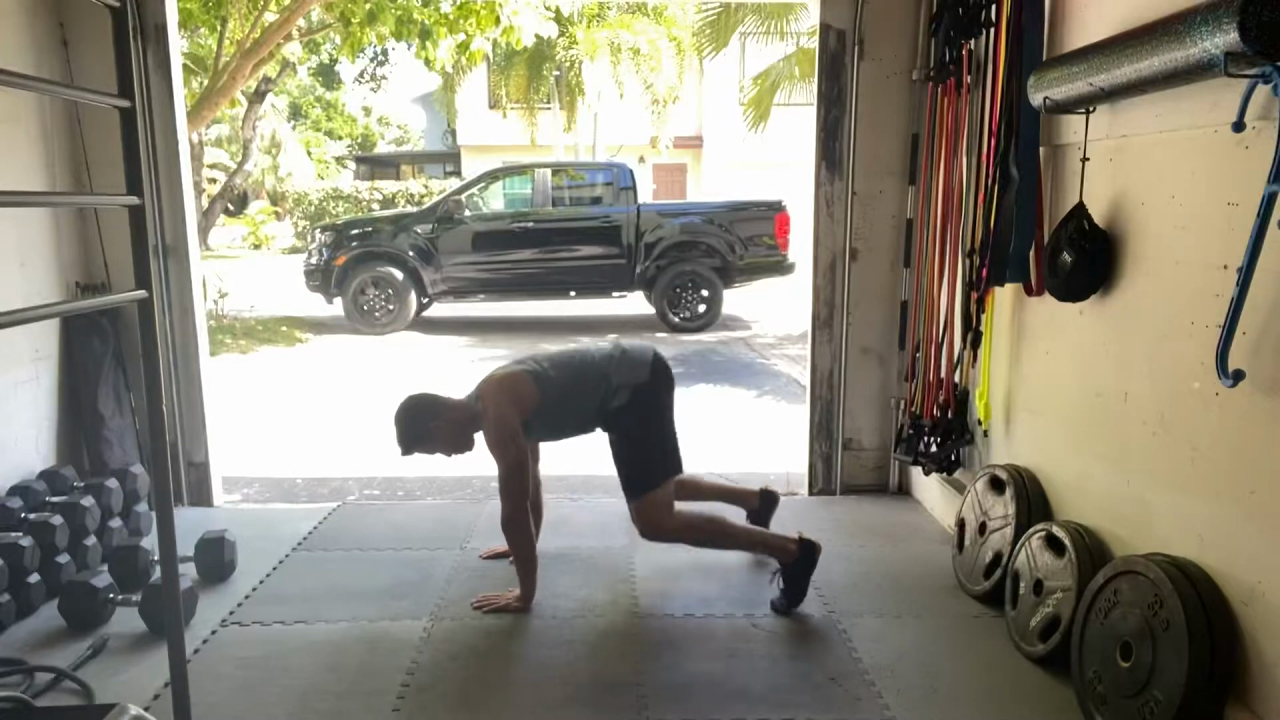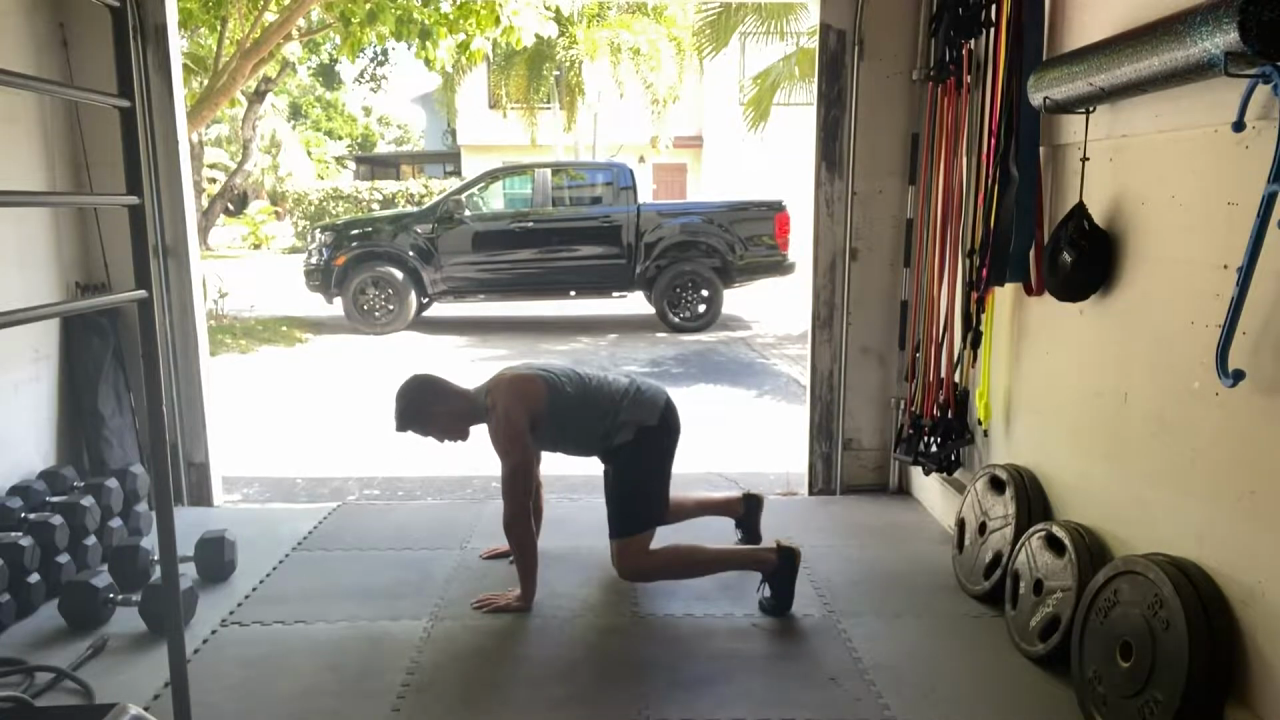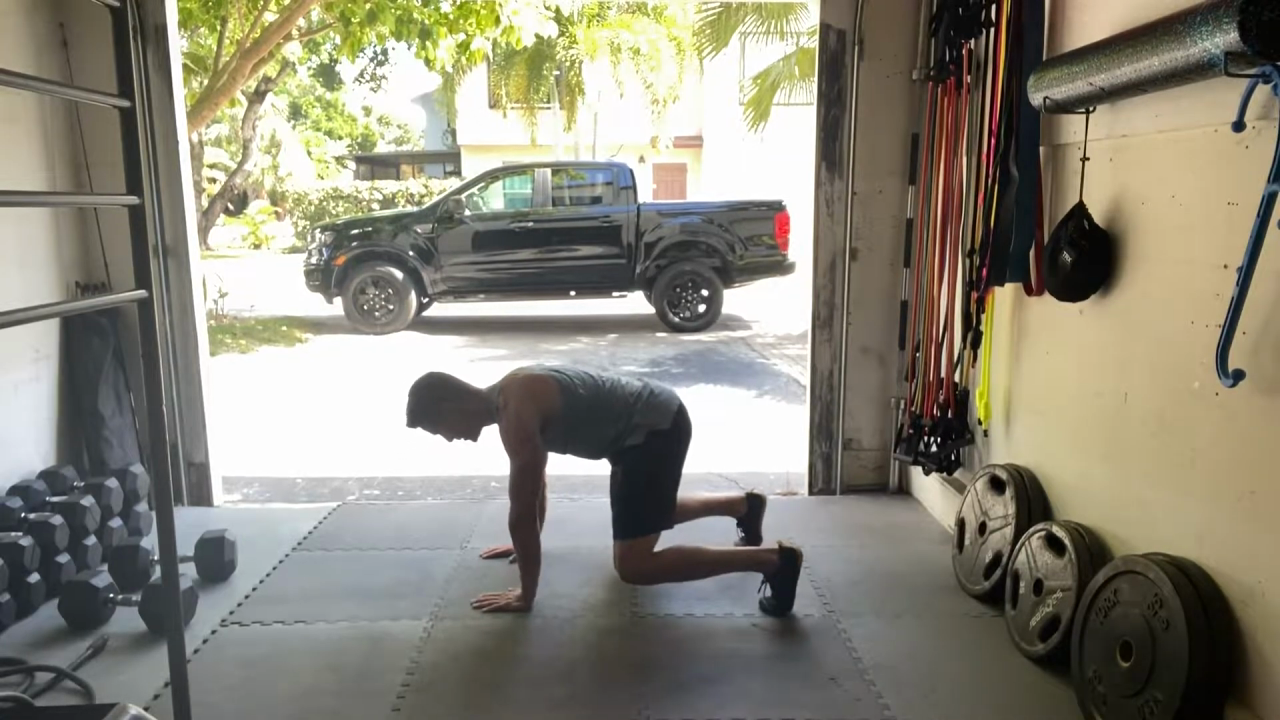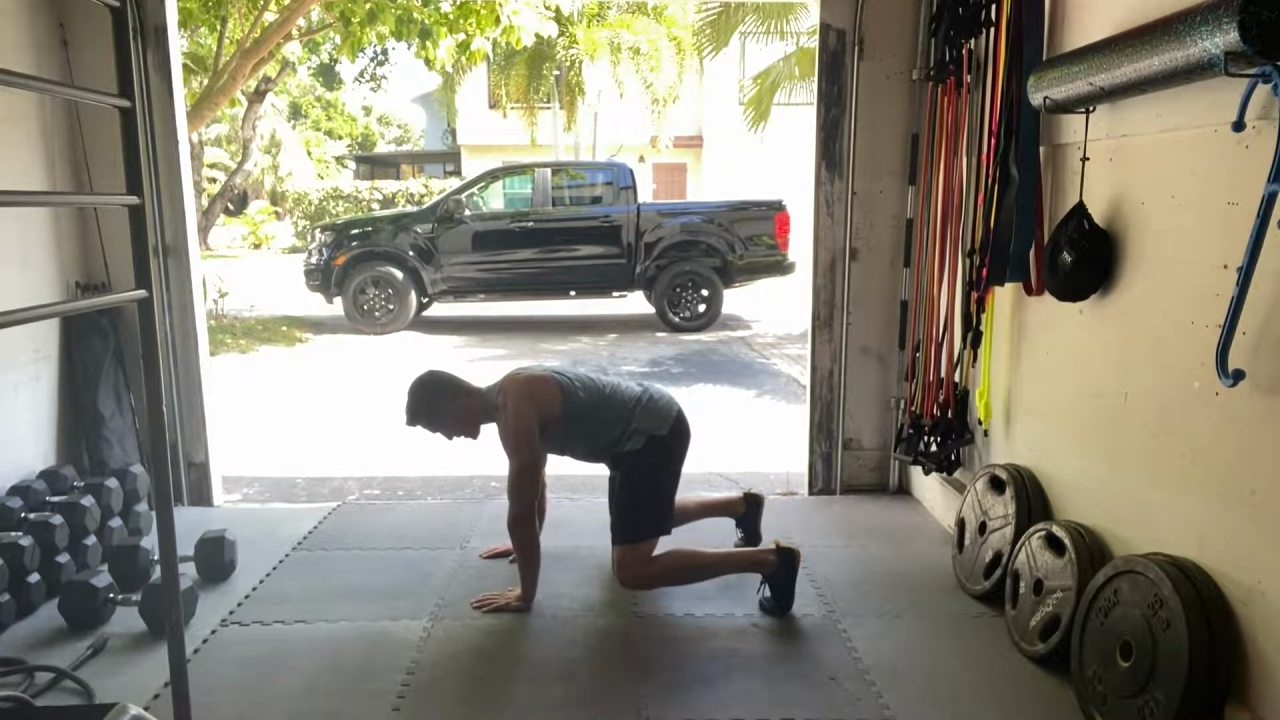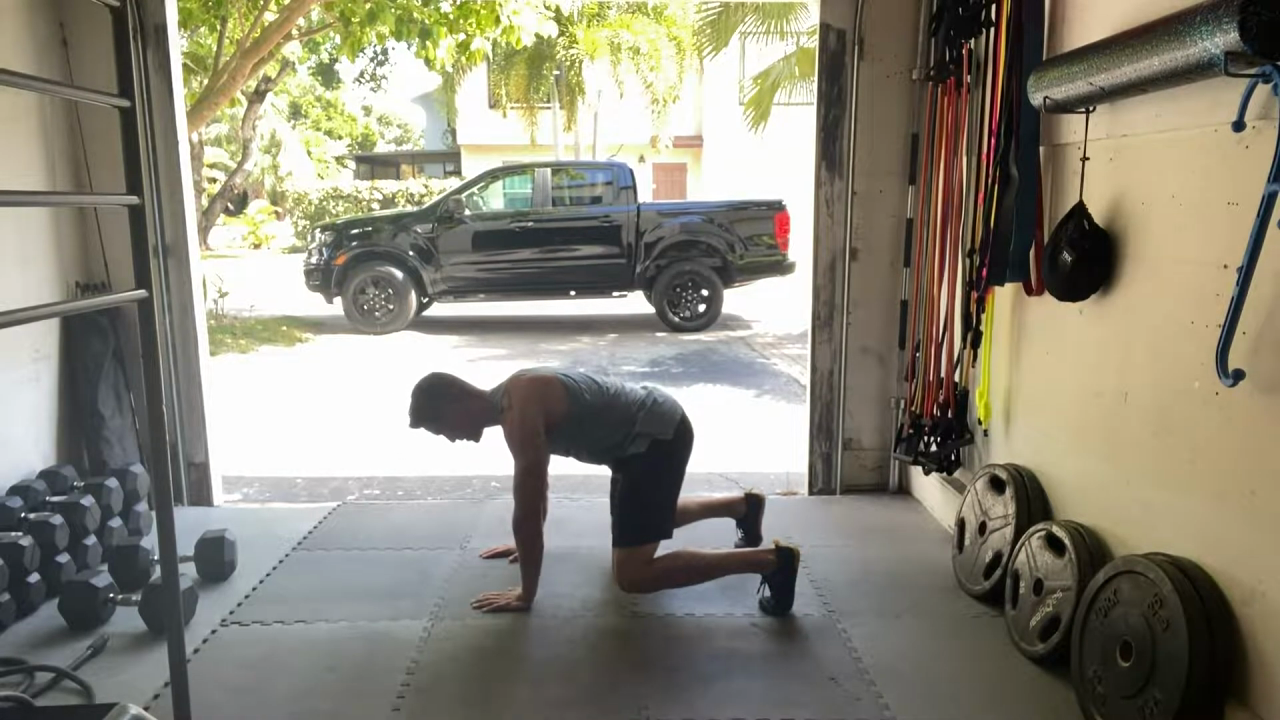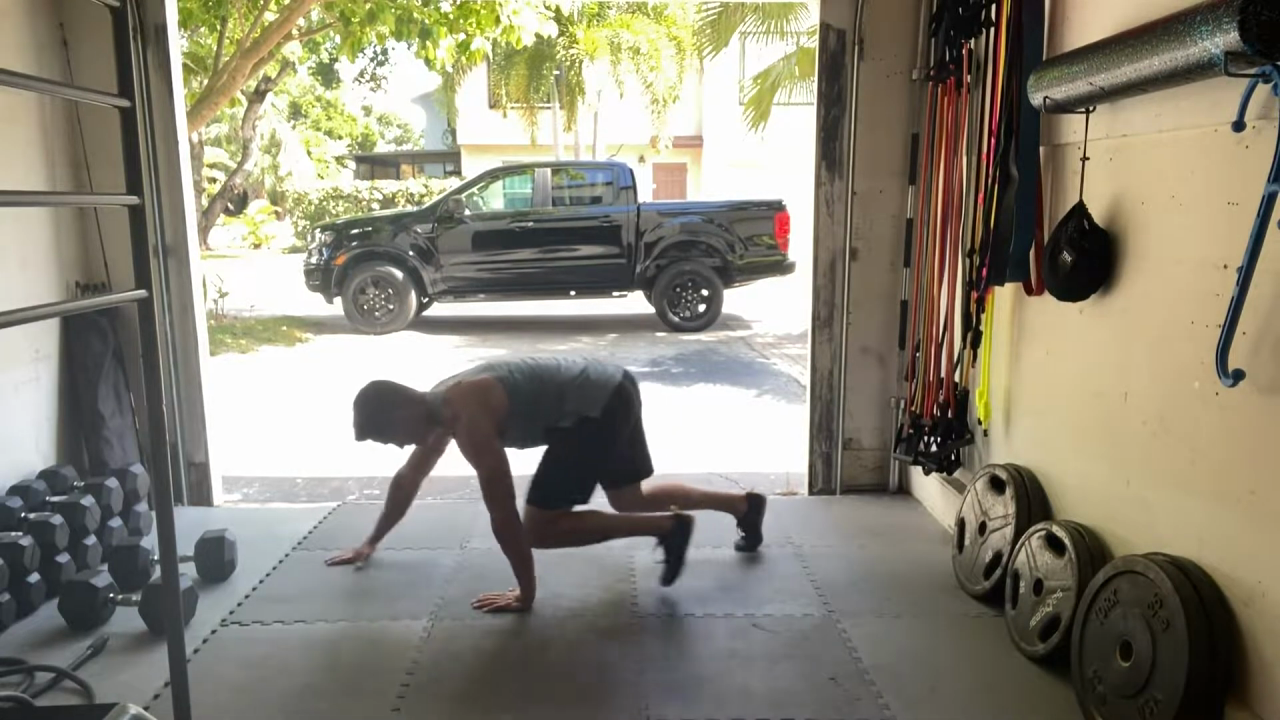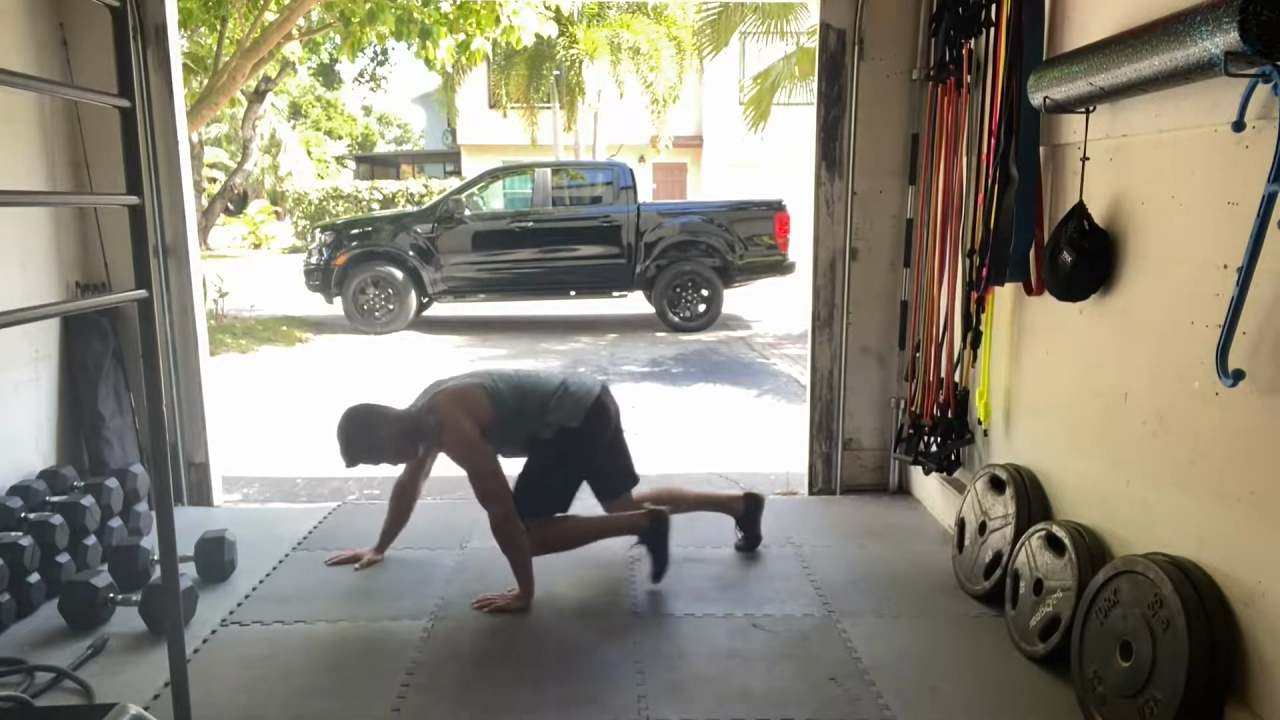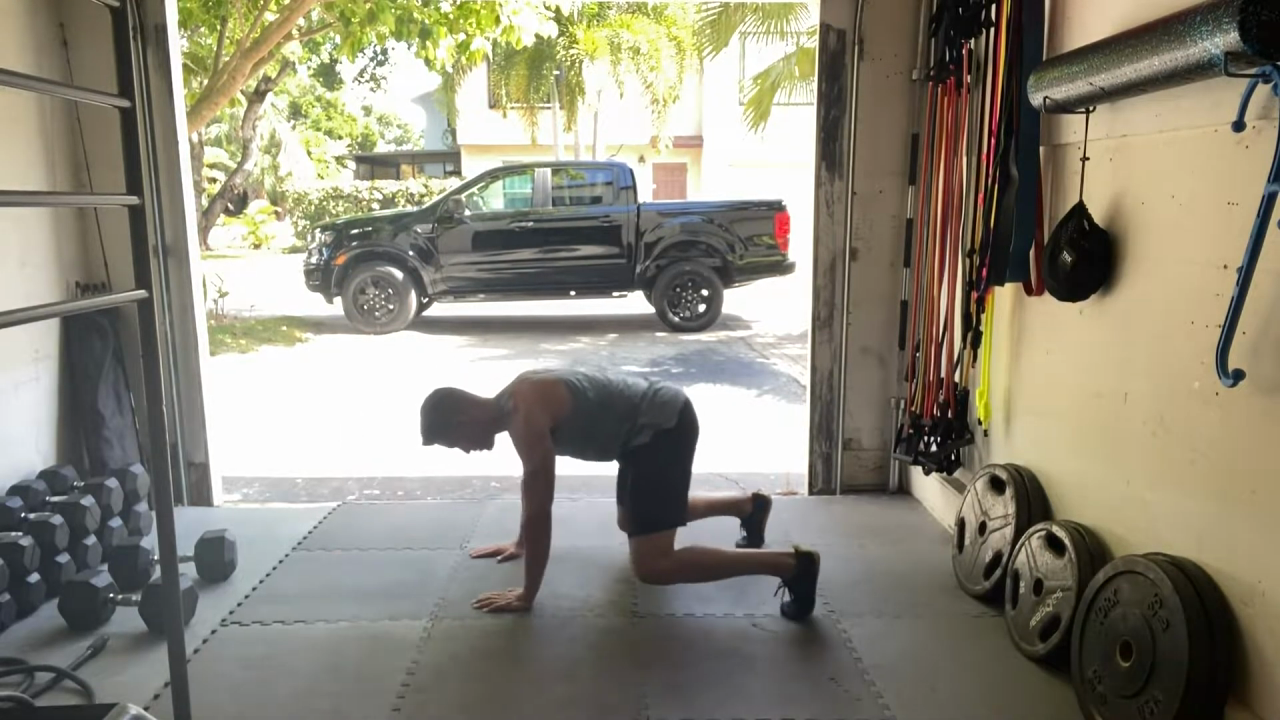
dt=0.5s
person 1, frame 1
left shoulder: (495, 415)
right shoulder: (495, 399)
left elbow: (514, 508)
right elbow: (530, 480)
left wrist: (525, 594)
right wrist: (526, 542)
left hip: (636, 385)
right hip: (636, 379)
left knee: (654, 521)
right knee: (657, 488)
left ankle: (791, 551)
right ankle: (755, 500)
person 1, frame 2
left shoulder: (503, 414)
right shoulder: (500, 395)
left elbow: (517, 510)
right elbow: (531, 481)
left wrist: (525, 594)
right wrist: (527, 542)
left hip: (643, 425)
right hip: (641, 413)
left knee: (631, 563)
right knee: (640, 513)
left ankle: (771, 559)
right ankle: (741, 506)
person 1, frame 3
left shoulder: (515, 413)
right shoulder: (510, 394)
left elbow: (522, 511)
right elbow: (536, 484)
left wrist: (526, 594)
right wrist: (527, 543)
left hip: (656, 428)
right hip: (651, 418)
left knee: (633, 566)
right knee: (641, 514)
left ankle: (774, 560)
right ankle: (743, 505)
person 1, frame 4
left shoulder: (513, 413)
right shoulder: (510, 394)
left elbow: (521, 510)
right elbow: (535, 481)
left wrist: (526, 594)
right wrist: (527, 543)
left hip: (654, 433)
right hip: (648, 424)
left knee: (631, 571)
right knee: (640, 518)
left ankle: (772, 561)
right ankle: (741, 505)
person 1, frame 5
left shoulder: (519, 413)
right shoulder: (513, 398)
left elbow: (527, 511)
right elbow: (538, 484)
left wrist: (526, 594)
right wrist: (528, 543)
left hip: (658, 437)
right hip: (651, 428)
left knee: (632, 575)
right knee: (640, 518)
left ankle: (771, 559)
right ankle: (742, 505)
person 1, frame 6
left shoulder: (466, 418)
right shoulder: (437, 406)
left elbow: (504, 513)
right elbow: (409, 476)
left wrist: (526, 593)
right wrist: (372, 542)
left hip: (598, 404)
right hip: (607, 390)
left knee: (539, 526)
right knee: (629, 499)
left ankle: (664, 524)
right ankle: (744, 505)
person 1, frame 7
left shoulder: (448, 426)
right shoulder: (424, 413)
left elbow: (502, 511)
right elbow: (408, 485)
left wrist: (525, 592)
right wrist: (378, 548)
left hip: (576, 418)
right hip: (588, 405)
left knee: (524, 532)
right knee: (625, 503)
left ankle: (642, 523)
right ankle: (741, 504)
person 1, frame 8
left shoulder: (526, 415)
right shoulder: (516, 401)
left elbow: (538, 509)
right elbow: (532, 479)
left wrist: (526, 595)
right wrist: (520, 543)
left hip: (663, 427)
right hip: (653, 424)
left knee: (652, 567)
right knee: (633, 521)
left ankle: (791, 564)
right ankle: (748, 504)
